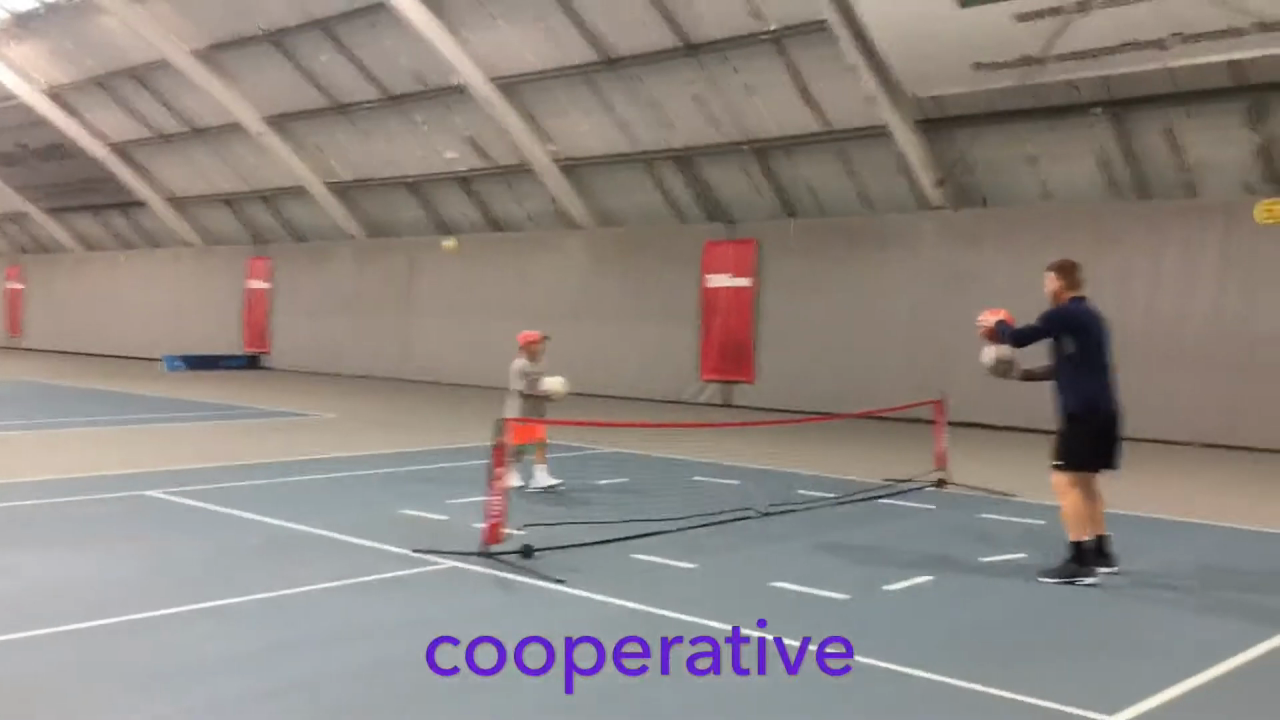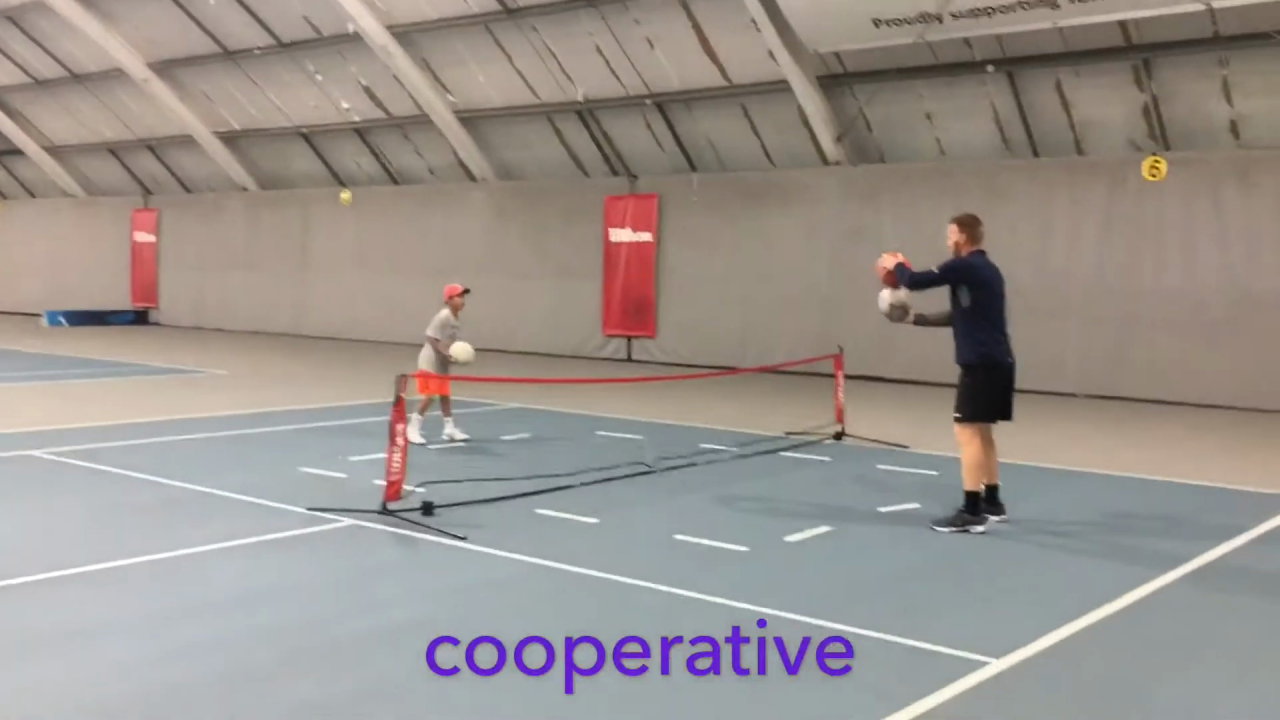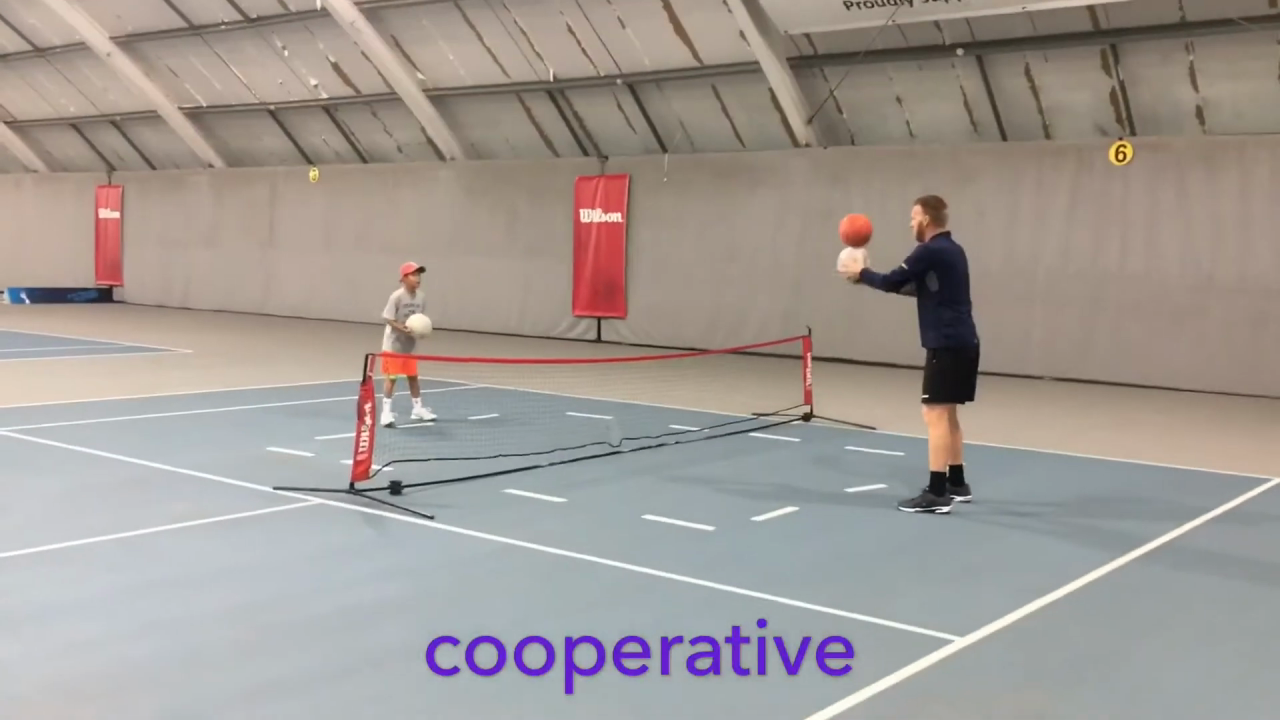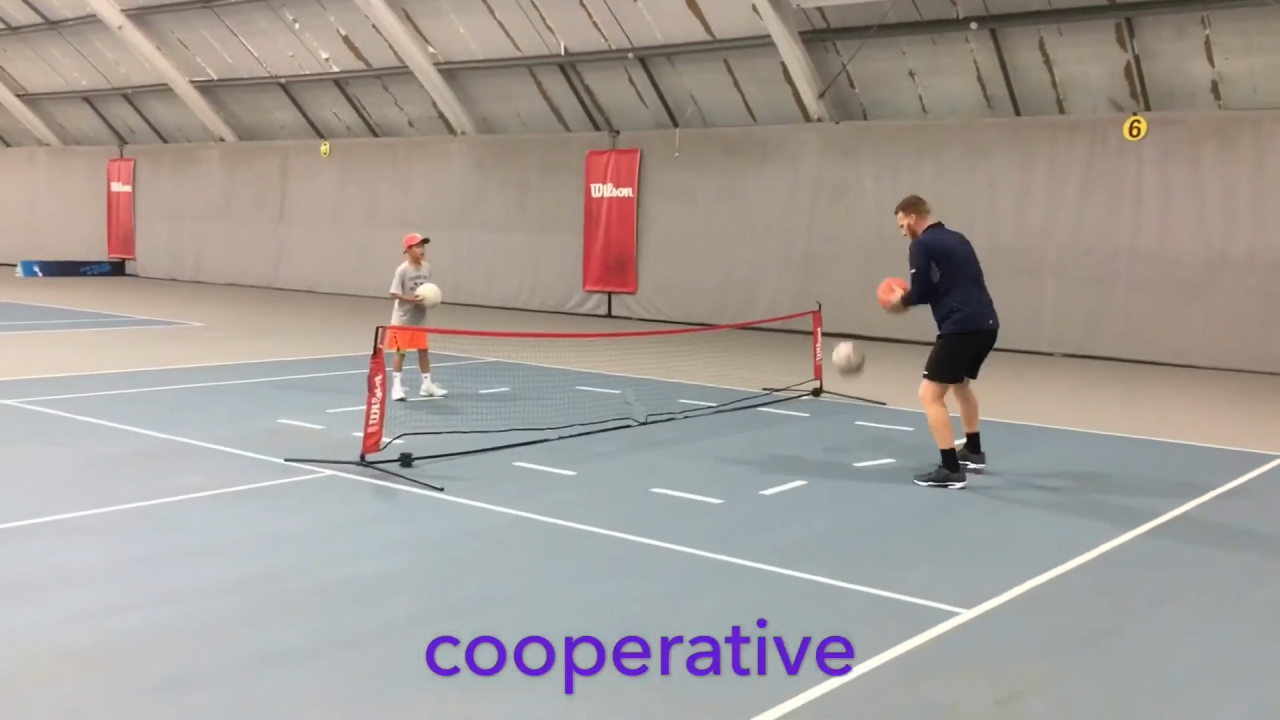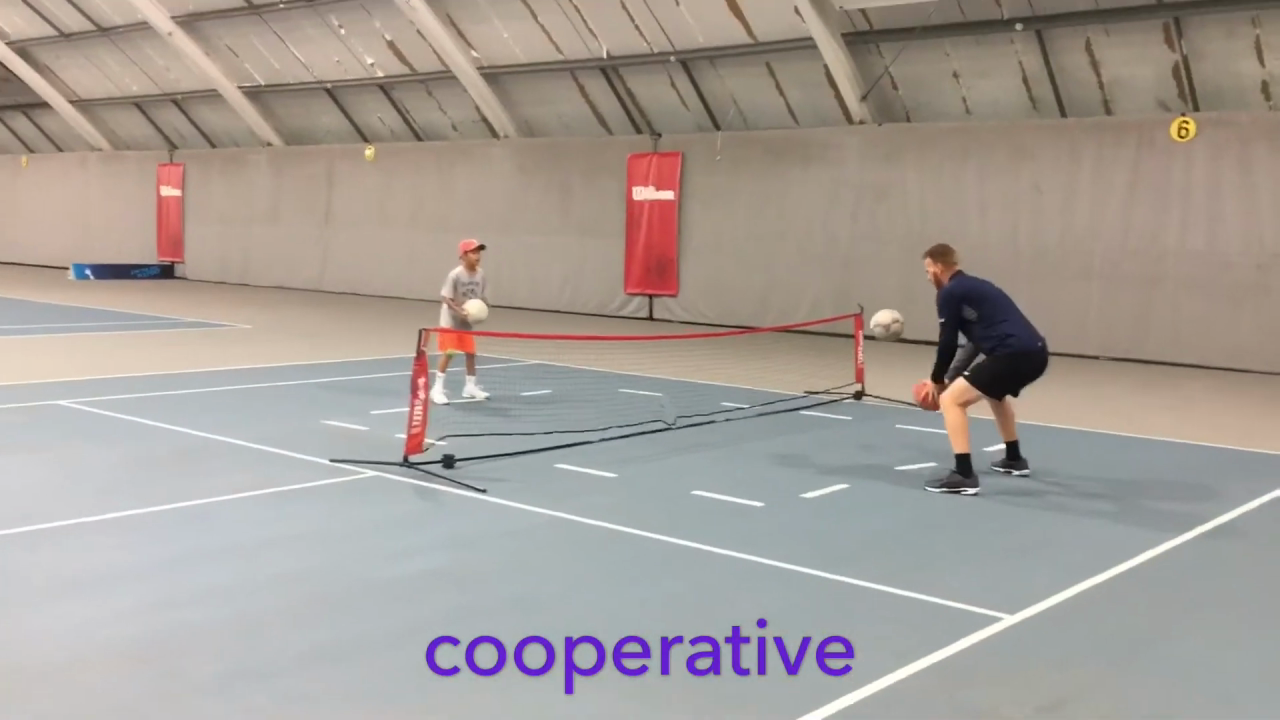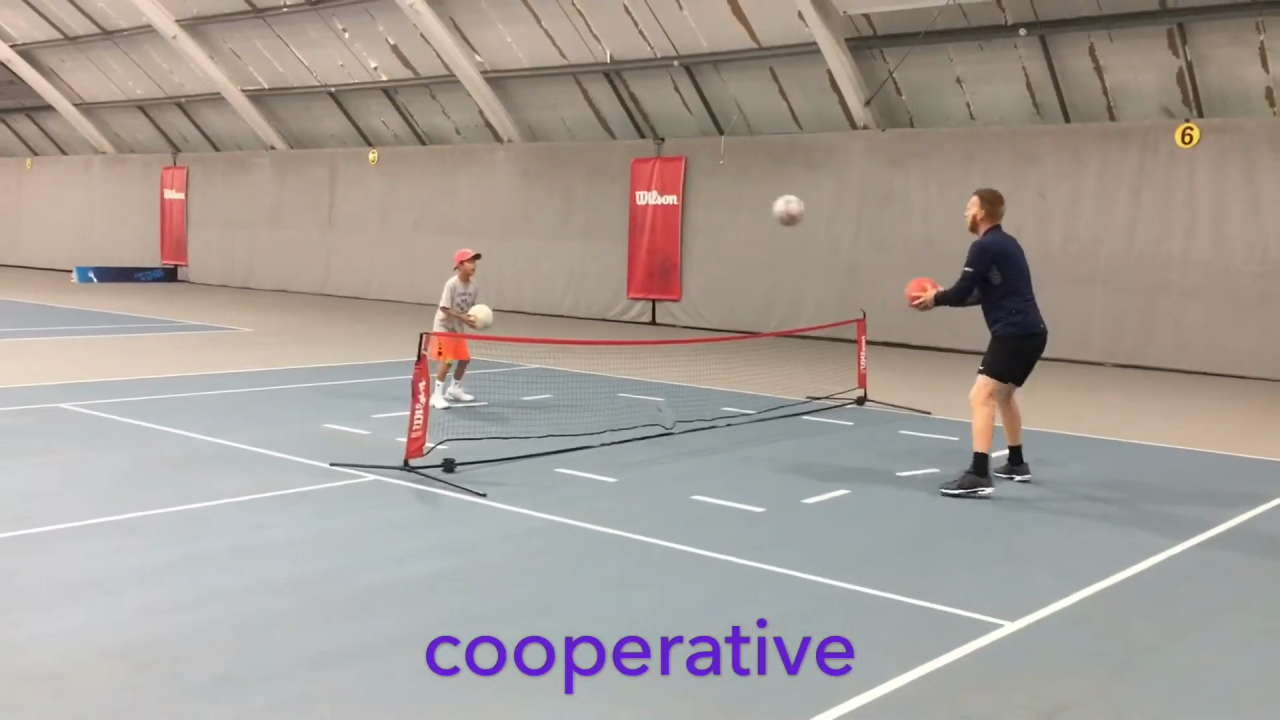
dt=0.5s
person 1, frame 1
left shoulder: (1065, 314)
right shoulder: (1089, 317)
left elbow: (1019, 338)
left wrist: (995, 325)
right wrist: (1022, 374)
left hip: (1084, 412)
right hip: (1101, 410)
left knee: (1065, 481)
right knee: (1085, 481)
left ankle: (1080, 563)
right ankle: (1101, 553)
person 1, frame 2
left shoulder: (964, 266)
right shoulder: (987, 270)
left elbow: (916, 281)
left wrist: (896, 265)
right wrist: (914, 318)
left hip: (980, 363)
right hip: (997, 361)
left knee: (967, 433)
right knee: (982, 432)
left ankle: (972, 512)
right ankle: (992, 503)
person 1, frame 3
left shoulder: (931, 251)
right shoulder: (949, 251)
left elbow: (893, 281)
right elbow: (916, 286)
left wrist: (862, 273)
right wrist: (873, 273)
left hip: (947, 345)
right hip: (962, 342)
left knee: (935, 415)
right knee: (947, 414)
left ankle: (937, 493)
right ankle: (956, 483)
person 1, frame 4
left shoulder: (923, 245)
right shoulder: (956, 239)
left elbow: (920, 293)
left wrist: (902, 300)
right wrist: (910, 296)
left hip: (961, 329)
right hip: (985, 324)
left knee: (930, 395)
right knee: (960, 384)
left ankle: (951, 469)
right ankle: (973, 450)
person 1, frame 5
left shoulder: (949, 294)
right shoulder: (976, 287)
left elbow: (948, 344)
right elbow: (974, 343)
left wrist: (937, 382)
right wrist: (954, 377)
left hip: (1015, 355)
right hip: (1036, 352)
left knee: (952, 401)
right knee: (995, 392)
left ankle: (964, 475)
right ankle: (1014, 459)
person 1, frame 6
left shoulder: (984, 246)
right shoulder: (1005, 243)
left elbow: (962, 292)
left wrist: (935, 299)
right wrist: (942, 296)
left hip: (1014, 334)
right hip: (1031, 332)
left knee: (981, 397)
right knee: (1004, 394)
left ankle: (978, 474)
right ankle: (1016, 463)
